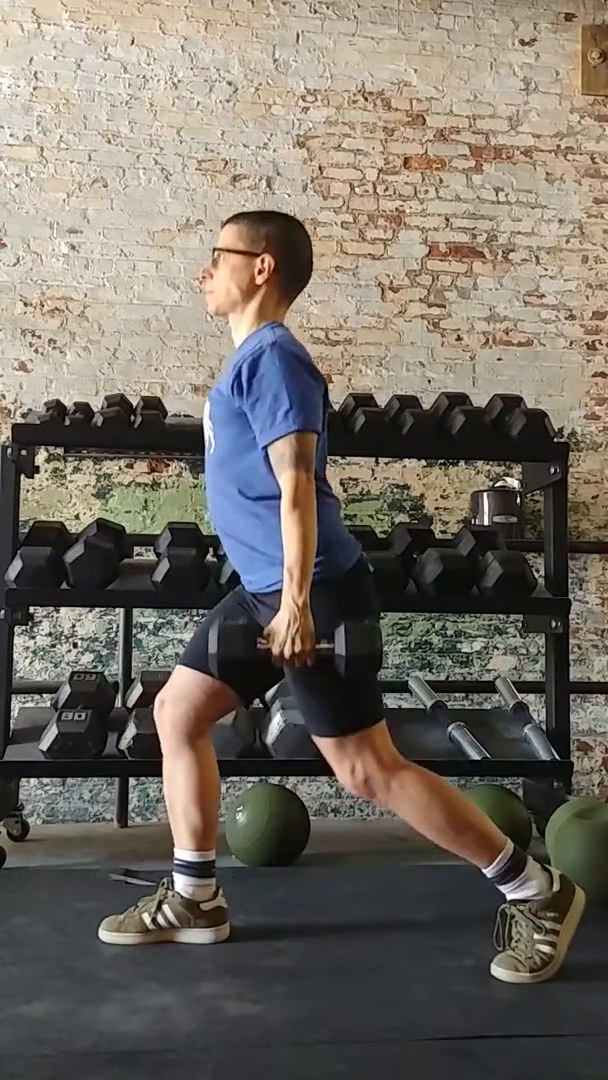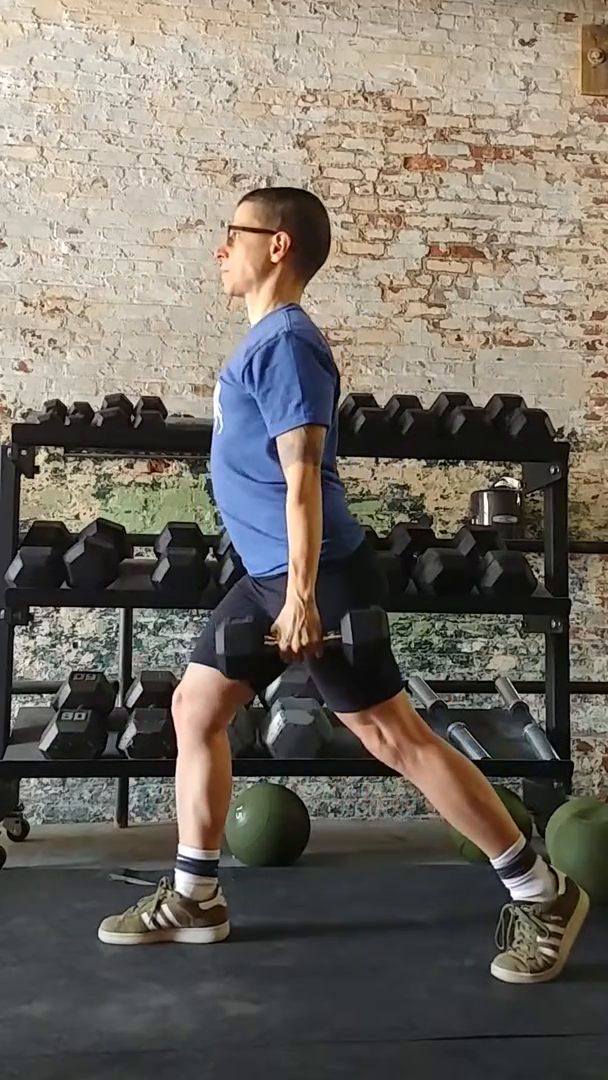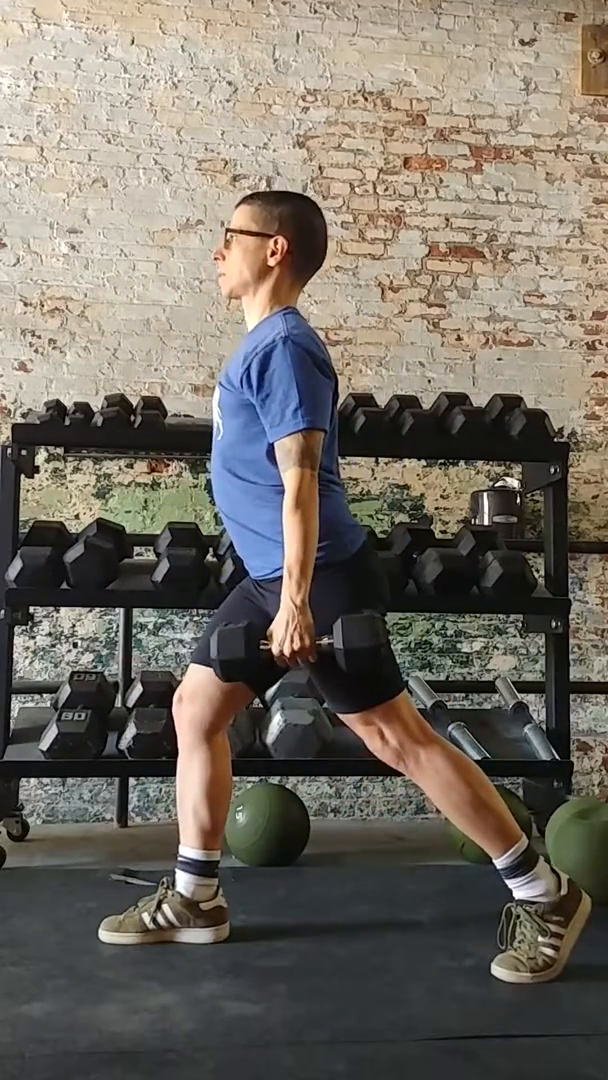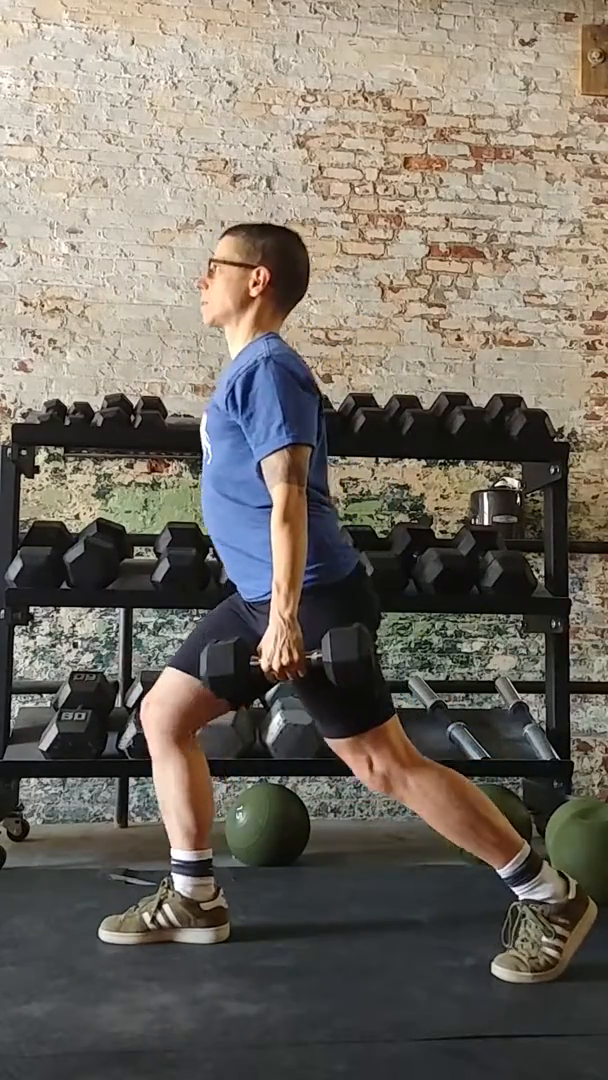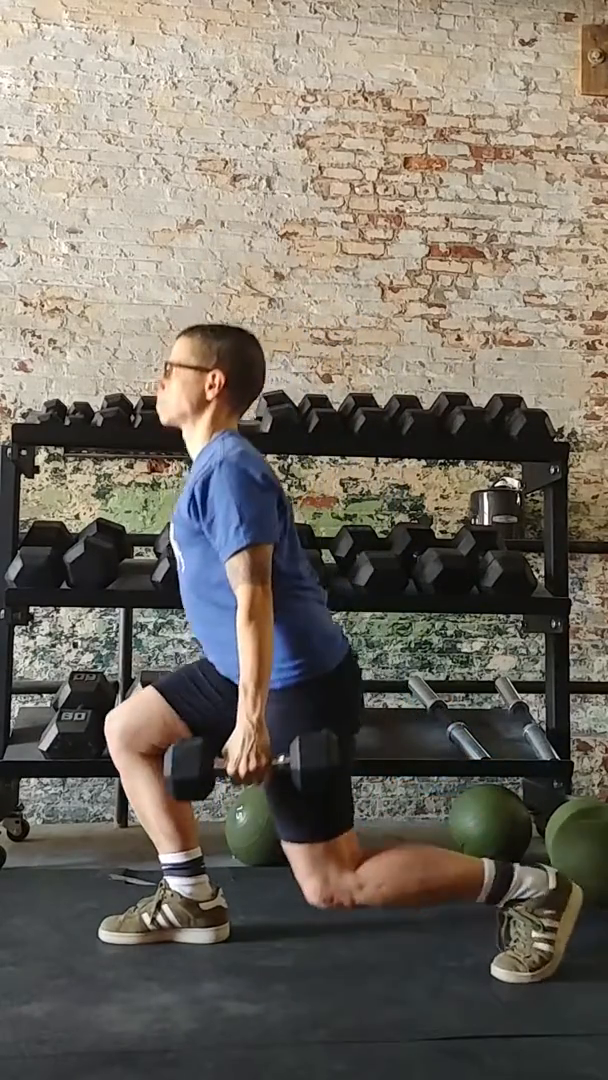
dt=0.4s
person 1, frame 1
left shoulder: (271, 356)
right shoulder: (252, 358)
left elbow: (297, 488)
left wrist: (297, 604)
left hip: (314, 590)
right hip: (262, 586)
left knee: (368, 770)
right knee: (176, 714)
left ankle: (537, 892)
right ankle: (193, 901)
person 1, frame 2
left shoulder: (287, 342)
right shoulder: (266, 340)
left elbow: (304, 478)
left wrist: (303, 595)
left hip: (316, 575)
right hip: (269, 573)
left knee: (396, 736)
right knee: (194, 711)
left ankle: (543, 893)
right ankle: (193, 899)
person 1, frame 3
left shoulder: (283, 345)
right shoulder: (263, 344)
left elbow: (302, 481)
left wrist: (298, 602)
left hip: (320, 577)
right hip: (270, 575)
left knee: (399, 737)
right knee: (194, 712)
left ankle: (545, 894)
right ankle: (193, 899)
person 1, frame 4
left shoulder: (267, 368)
right shoulder: (246, 370)
left elbow: (289, 500)
left wrist: (287, 616)
left hip: (313, 597)
right hip: (259, 595)
left knee: (386, 765)
right knee: (165, 716)
left ankle: (552, 897)
right ankle: (193, 898)
person 1, frame 5
left shoulder: (226, 469)
right shoulder: (213, 466)
left elbow: (254, 599)
left wrist: (250, 720)
right wrist: (244, 698)
left hip: (298, 683)
right hip: (250, 671)
left knee: (332, 883)
right knee: (127, 732)
left ankle: (531, 891)
right ankle: (191, 899)
